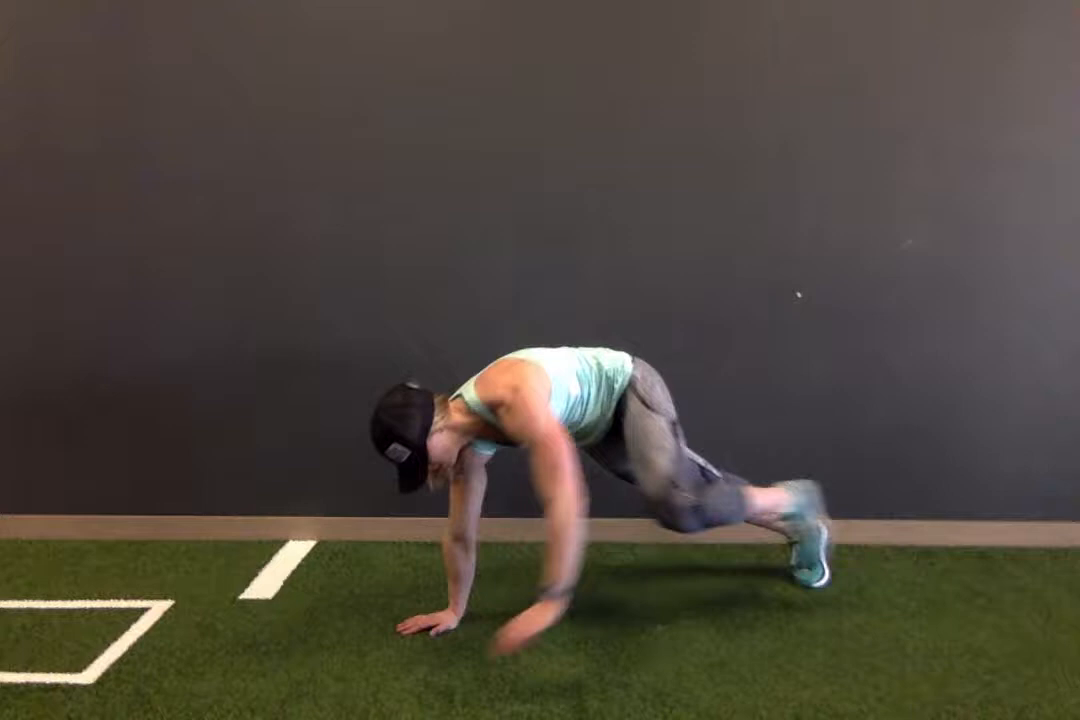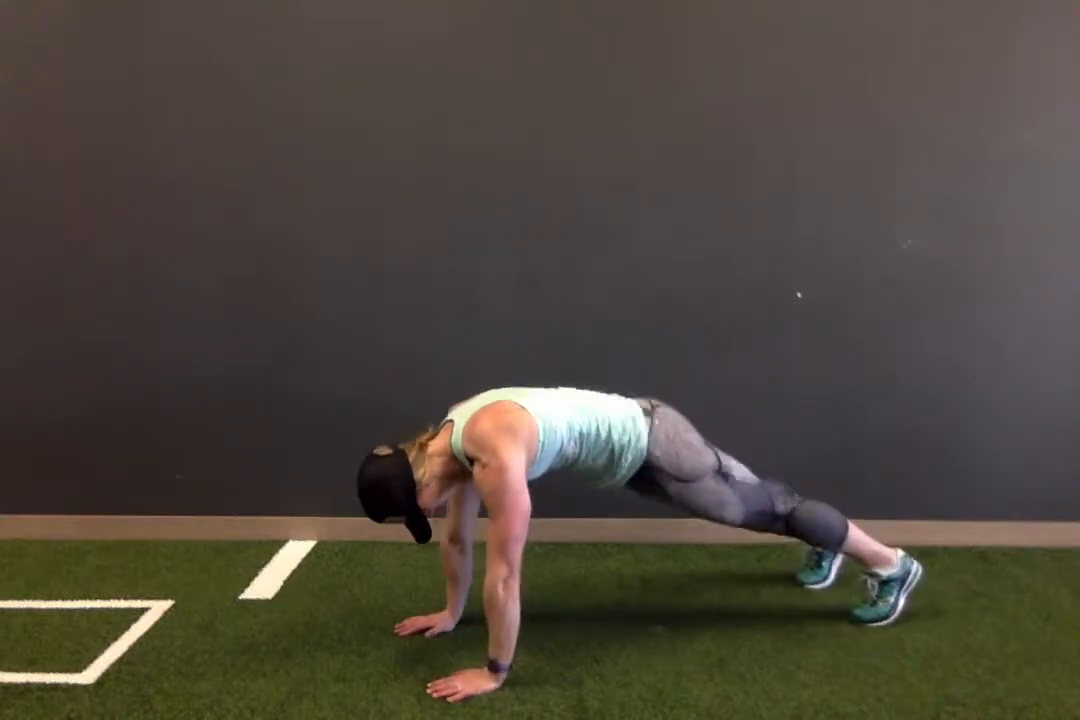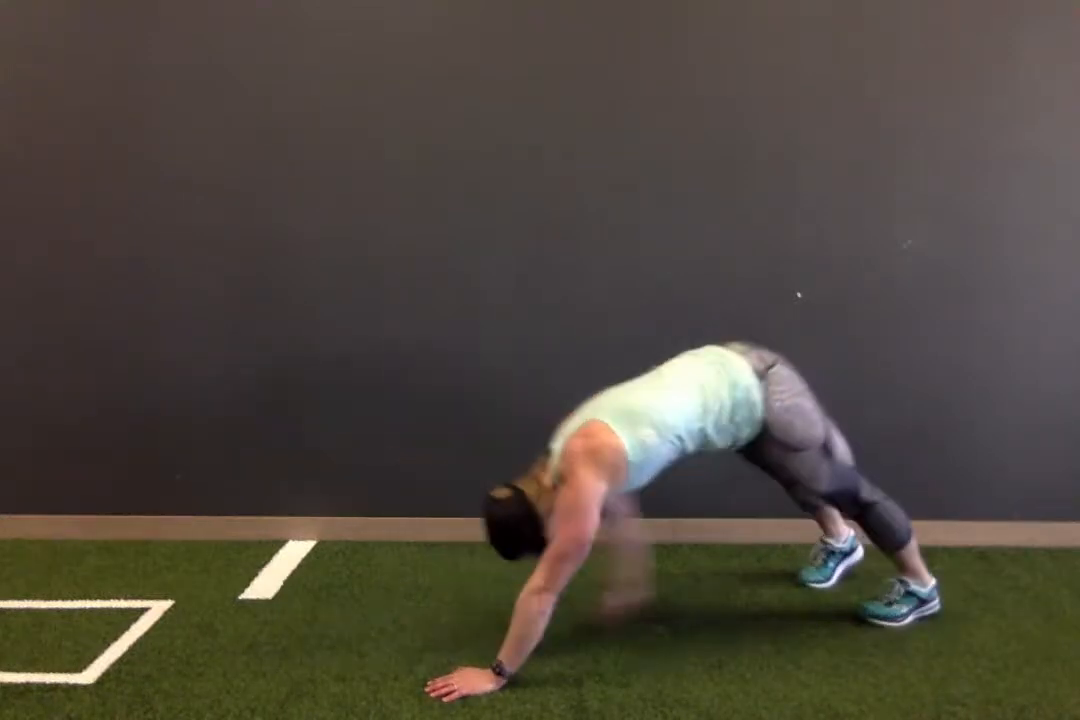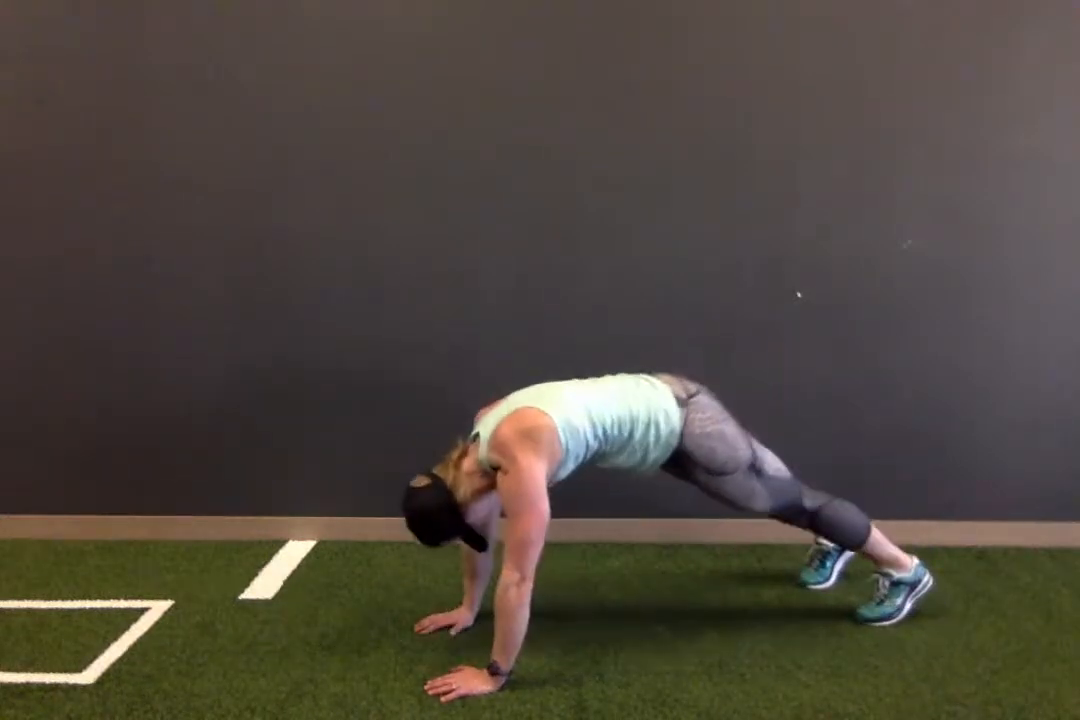
dt=1s
person 1, frame 1
left shoulder: (514, 399)
right shoulder: (464, 428)
left elbow: (567, 496)
right elbow: (460, 531)
left wrist: (554, 598)
right wrist: (454, 608)
left hip: (626, 384)
right hip: (596, 423)
left knee: (674, 505)
right knee: (681, 475)
left ankle: (791, 500)
right ankle: (795, 533)
person 1, frame 2
left shoulder: (491, 452)
right shoulder: (452, 440)
left elbow: (504, 573)
right elbow: (457, 537)
left wrist: (494, 672)
right wrist: (450, 612)
left hip: (646, 442)
right hip: (626, 453)
left knee: (760, 505)
right knee: (743, 495)
left ankle: (891, 566)
right ankle: (824, 545)
person 1, frame 3
left shoulder: (585, 479)
right shoulder: (570, 458)
left elbow: (544, 588)
right elbow: (621, 508)
left wrist: (497, 674)
right wrist: (631, 577)
left hip: (759, 392)
right hip: (727, 370)
left knee: (846, 488)
right knee: (791, 469)
left ankle: (919, 586)
right ankle: (839, 544)
person 1, frame 4
left shoulder: (518, 458)
right shoulder: (483, 432)
left elbow: (517, 577)
right elbow: (477, 530)
left wrist: (494, 674)
right wrist: (469, 607)
left hip: (678, 421)
right hip: (655, 407)
left knee: (788, 499)
right knee: (769, 491)
left ankle: (903, 571)
right ankle: (831, 546)
